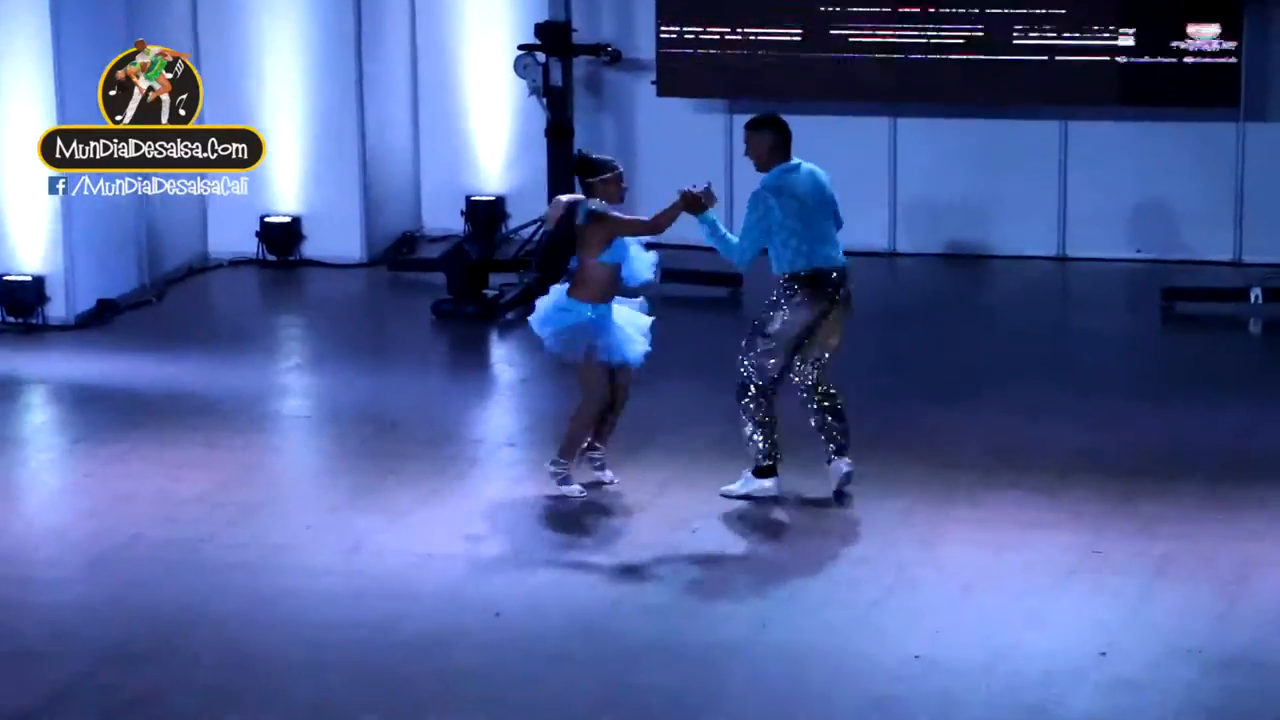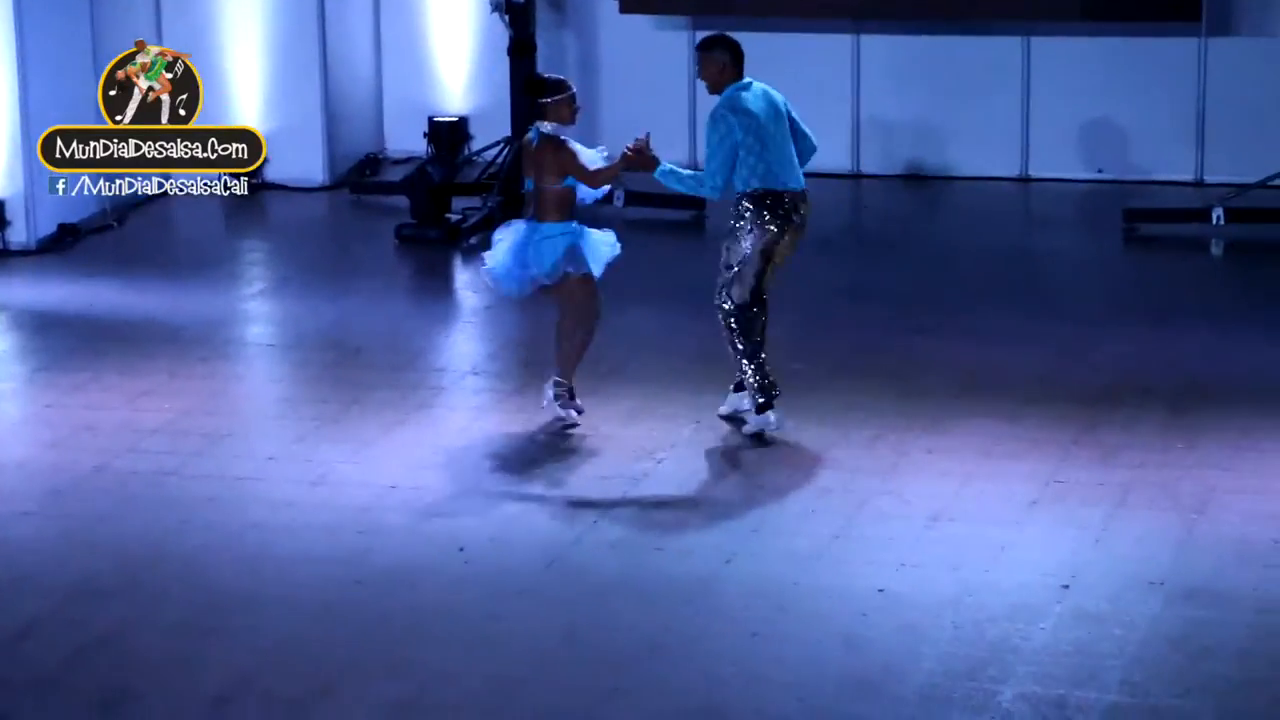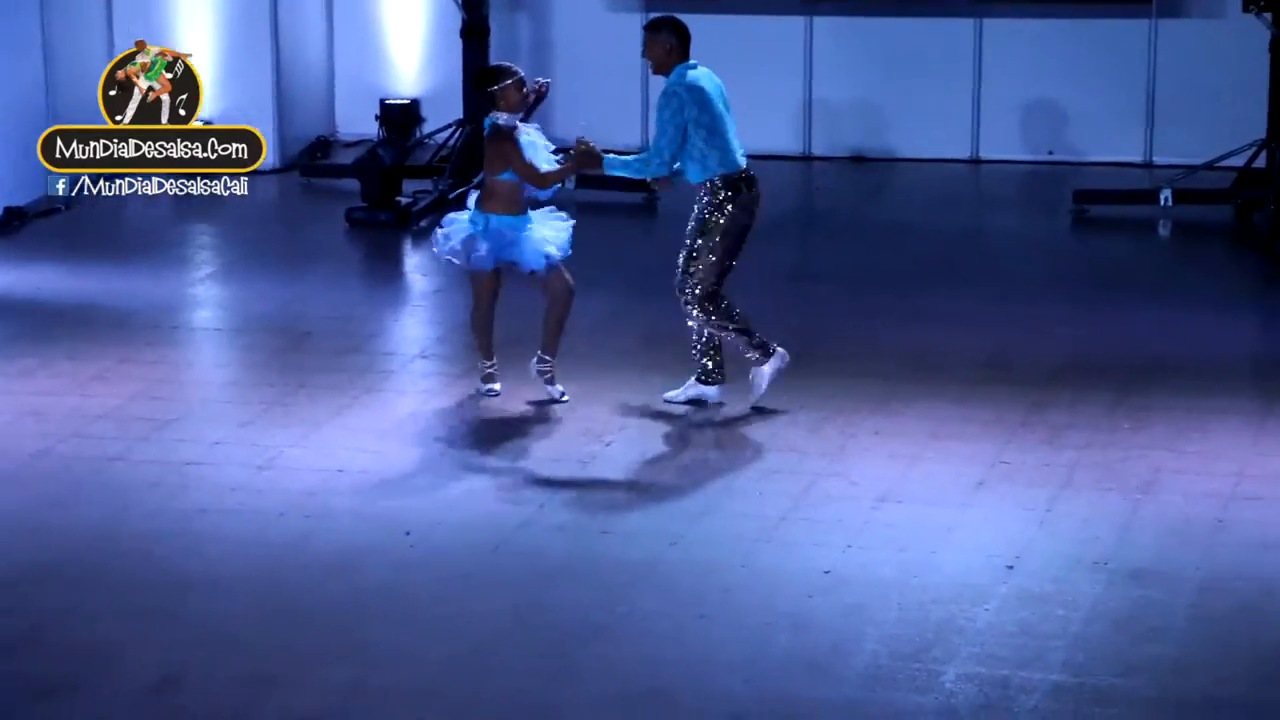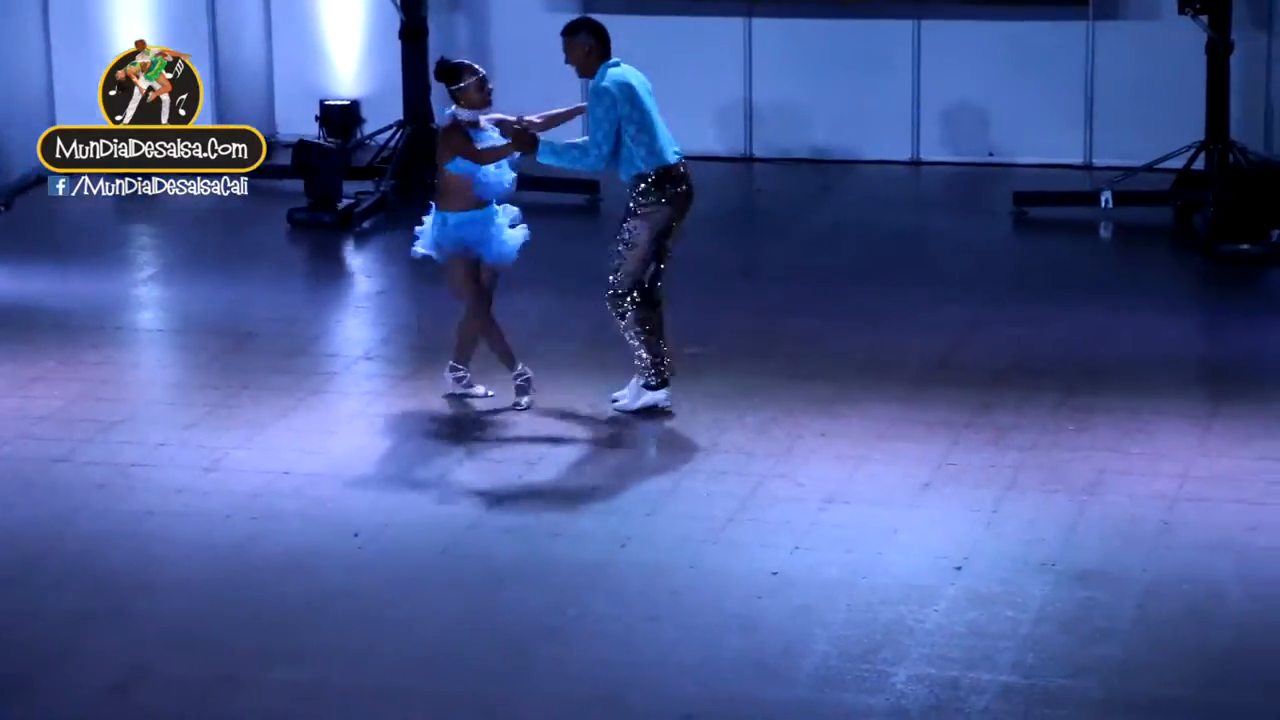
dt=0.4s
person 1, frame 1
left shoulder: (769, 193)
right shoulder: (816, 176)
left elbow: (740, 255)
left wrist: (704, 217)
left hip: (799, 292)
right hip: (835, 286)
left knee: (756, 377)
right knee: (812, 377)
left ankle: (763, 475)
right ankle: (839, 458)
person 1, frame 2
left shoulder: (725, 114)
right shoulder: (769, 96)
left elbow: (712, 186)
right elbow: (807, 146)
left wrist: (656, 168)
left hip: (760, 212)
right hip: (792, 206)
left knee: (734, 305)
right knee: (744, 300)
left ankle: (765, 408)
right ankle: (749, 390)
person 1, frame 3
left shoulder: (676, 93)
right shoulder: (705, 79)
left elbow: (658, 162)
left wrist: (604, 163)
right wrist: (671, 170)
left hip: (723, 197)
right hip: (739, 189)
left knee: (699, 293)
right knee: (695, 288)
left ankle: (764, 354)
right ankle: (707, 380)
person 1, frame 4
left shoulder: (606, 90)
right shoulder: (629, 76)
left elbow: (596, 157)
left wrist: (537, 148)
right wrist: (549, 139)
left hip: (653, 190)
right hip: (672, 182)
left knee: (624, 287)
right knee: (641, 284)
left ankle: (653, 384)
right ankle: (651, 377)
person 2, frame 1
left shoulder: (578, 214)
right shoulder: (608, 222)
right elbow: (652, 226)
right wrist: (683, 203)
left hip: (589, 311)
right hip: (585, 315)
left knee: (620, 387)
right knee: (597, 396)
left ankle: (594, 451)
right ankle: (560, 465)
person 2, frame 2
left shoulder: (532, 143)
right shoulder: (559, 149)
right elbow: (595, 180)
right wrist: (627, 159)
left hip: (536, 237)
right hip: (557, 240)
left knee: (572, 313)
right knee: (585, 314)
left ankle: (562, 387)
right ankle: (561, 387)
person 2, frame 3
left shoulder: (512, 128)
right shoulder: (503, 140)
right elbow: (540, 180)
left wrist: (536, 101)
right wrist: (575, 163)
left hip: (520, 227)
right hip: (493, 229)
left knee: (562, 290)
right knee: (485, 302)
left ankle: (545, 363)
right ankle: (487, 366)
person 2, frame 4
left shoulder: (489, 123)
right shoulder: (453, 133)
left elbow: (536, 122)
right elbow: (478, 157)
left wrist: (580, 107)
right wrist: (518, 146)
left hip: (482, 222)
right hip: (455, 227)
left knee: (480, 304)
right knee: (476, 305)
left ankle: (458, 373)
right ankle: (517, 371)
